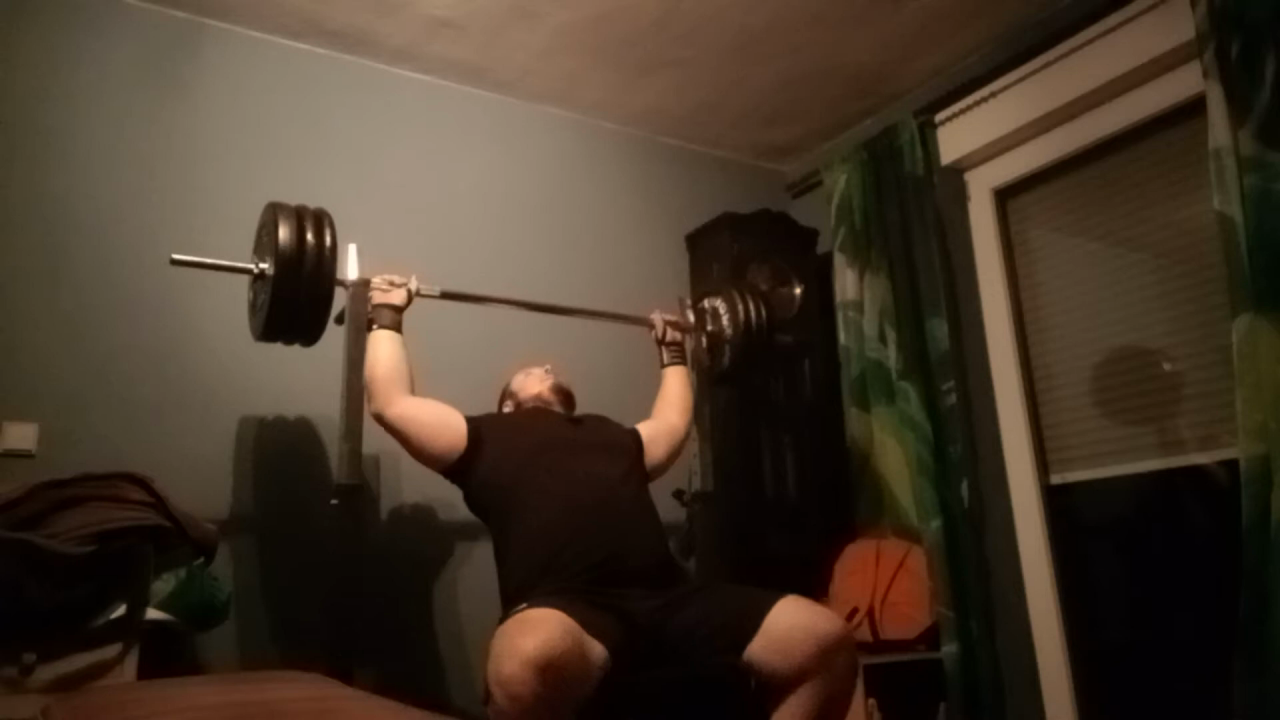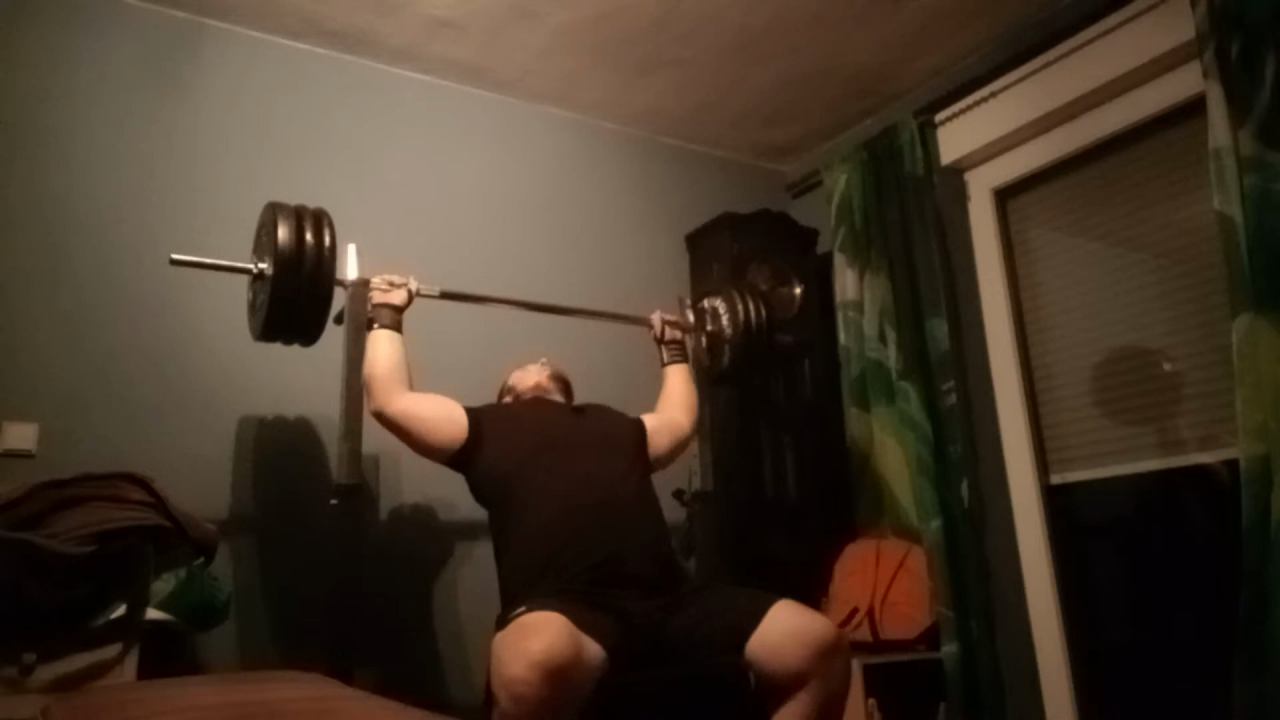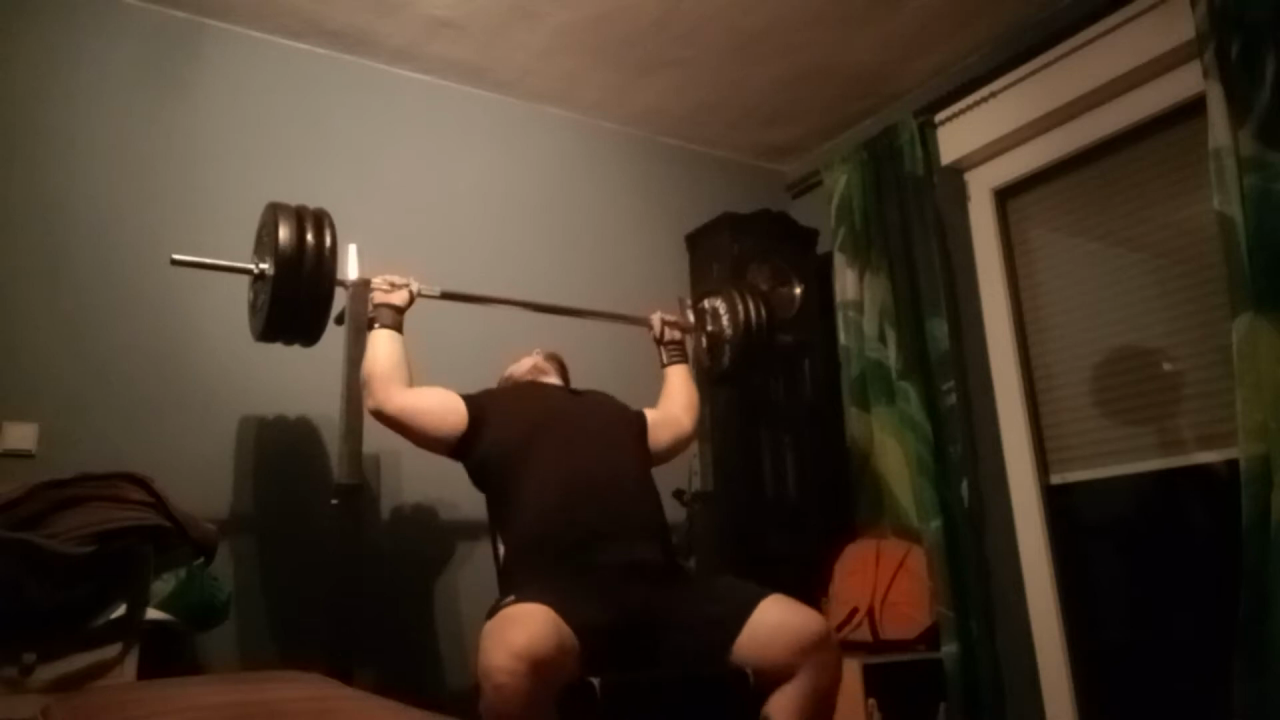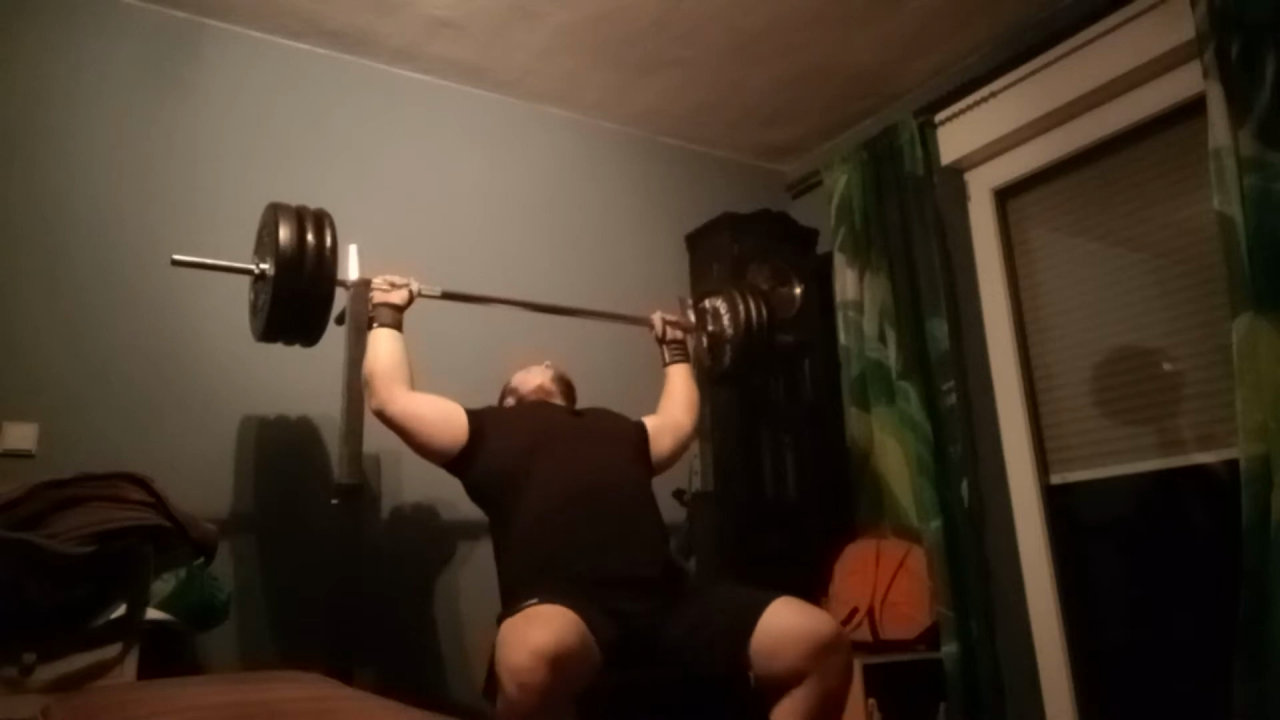
dt=0.3s
person 1, frame 1
left shoulder: (612, 438)
right shoulder: (489, 439)
left elbow: (673, 424)
right elbow: (391, 404)
left wrist: (672, 350)
right wrist: (386, 316)
left hip: (665, 597)
right hip: (563, 604)
left knee: (826, 641)
right knee: (528, 664)
person 1, frame 2
left shoulder: (615, 426)
right shoulder: (493, 426)
left elbow: (678, 422)
right elbow: (390, 402)
left wrist: (673, 348)
right wrist: (386, 315)
left hip: (665, 597)
right hip: (562, 603)
left knee: (819, 647)
right knee: (533, 668)
person 1, frame 3
left shoulder: (612, 413)
right shoulder: (492, 412)
left elbow: (680, 421)
right elbow: (387, 397)
left wrist: (672, 348)
right wrist: (387, 315)
left hip: (662, 587)
right hip: (556, 588)
left knee: (808, 642)
right knee: (515, 662)
person 1, frame 4
left shoulder: (615, 429)
right shoulder: (491, 430)
left elbow: (679, 422)
right elbow: (391, 398)
left wrist: (674, 349)
right wrist: (387, 314)
left hip: (664, 599)
right hip: (560, 603)
left knee: (820, 642)
right knee: (536, 659)
